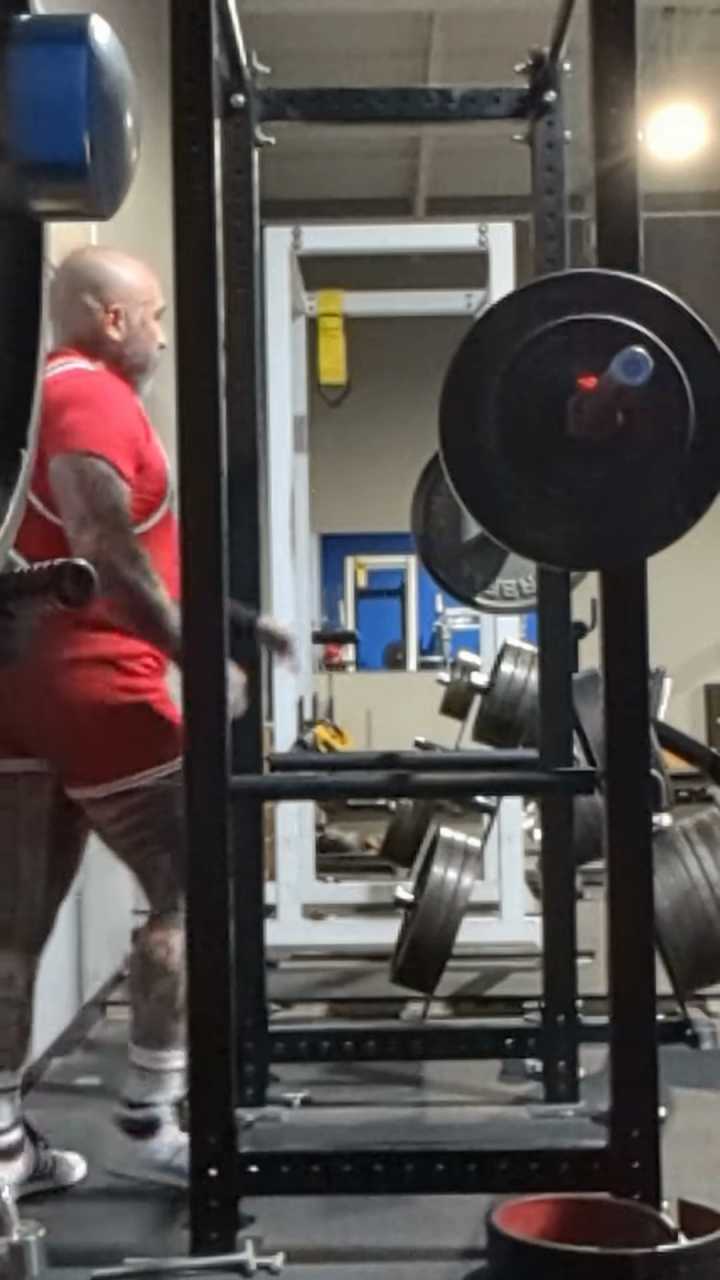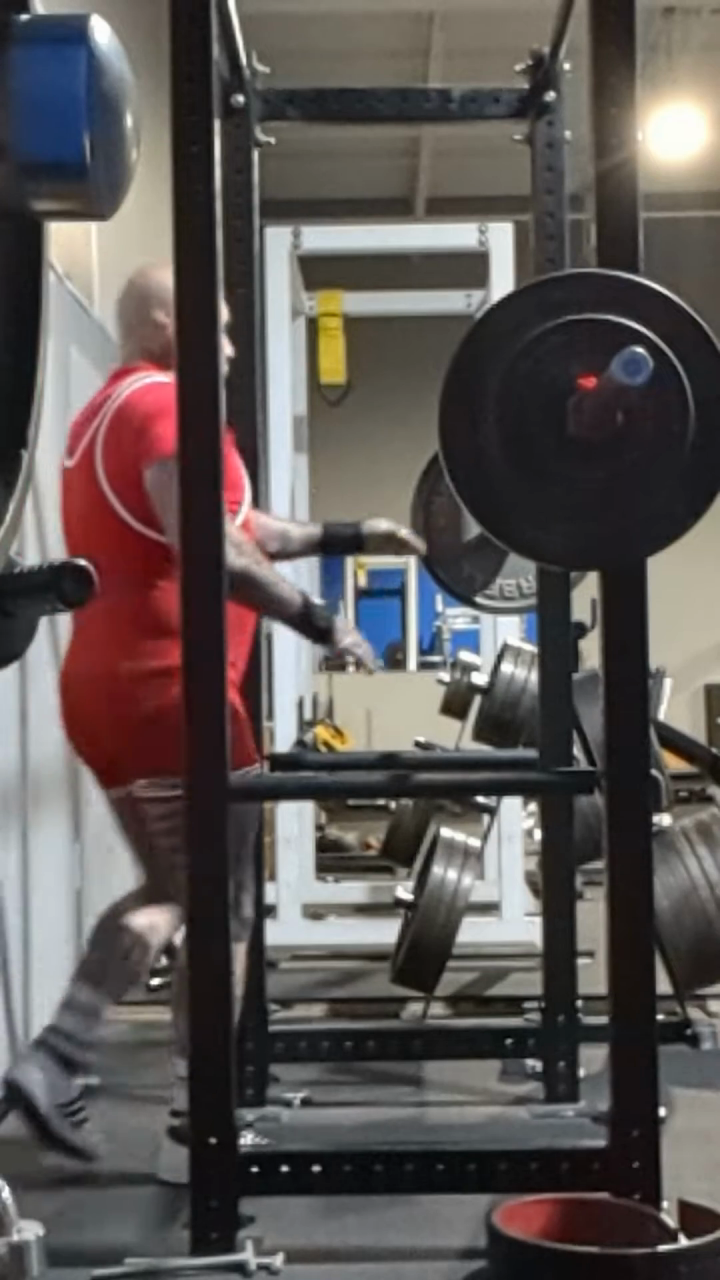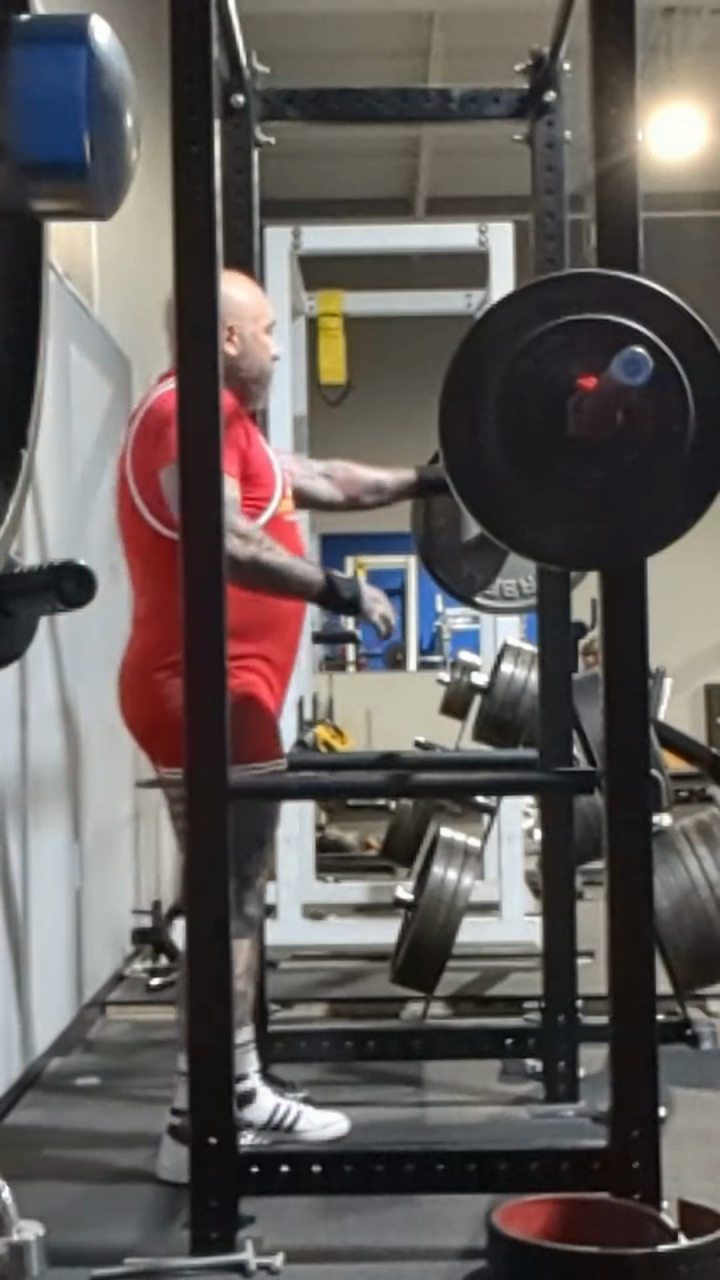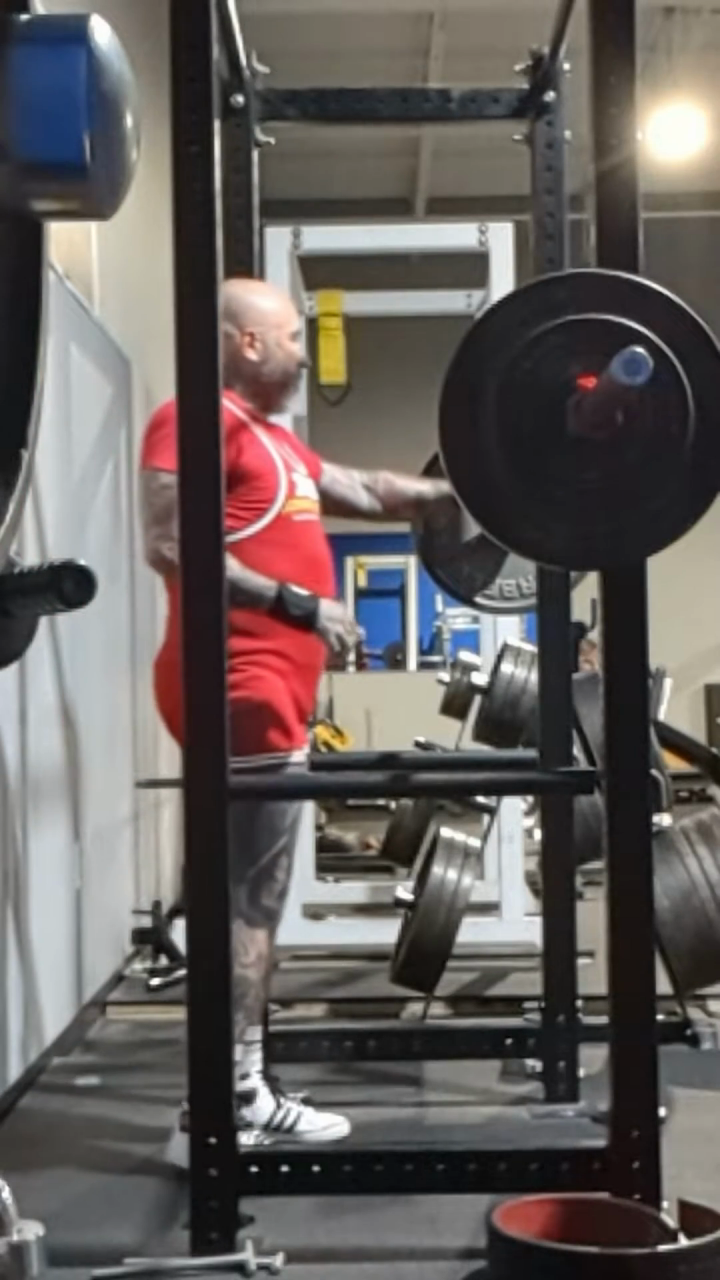
dt=0.3s
person 1, frame 1
right shoulder: (90, 398)
right elbow: (104, 557)
left wrist: (230, 616)
right wrist: (198, 654)
right hip: (92, 689)
right knee: (183, 898)
right ankle: (148, 1119)
person 1, frame 2
left shoulder: (116, 411)
right shoulder: (165, 404)
left elbow: (239, 527)
right elbow: (215, 550)
left wrist: (345, 534)
right wrist: (314, 616)
left hip: (108, 693)
right hip: (167, 695)
left knee: (169, 896)
right knee: (227, 915)
right ankle: (198, 1131)
person 1, frame 3
left shoulder: (195, 416)
right shoulder: (192, 409)
left elbow: (315, 481)
right elbow: (223, 539)
left wrist: (425, 481)
right wrist: (340, 589)
left hip: (200, 689)
left knee: (237, 898)
right knee: (228, 906)
left ankle: (238, 1091)
right ankle: (196, 1127)
person 1, frame 4
left shoulder: (268, 439)
right shoulder: (198, 419)
left elbow: (365, 490)
right elbow: (170, 544)
left wrist: (462, 491)
right wrist: (295, 606)
left hip: (266, 691)
right hip: (236, 691)
left knee: (257, 899)
right knee: (249, 900)
left ankle: (245, 1094)
